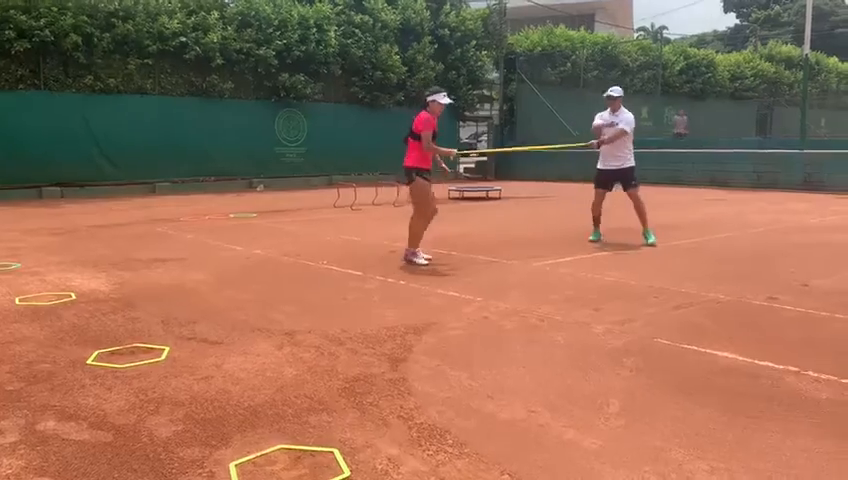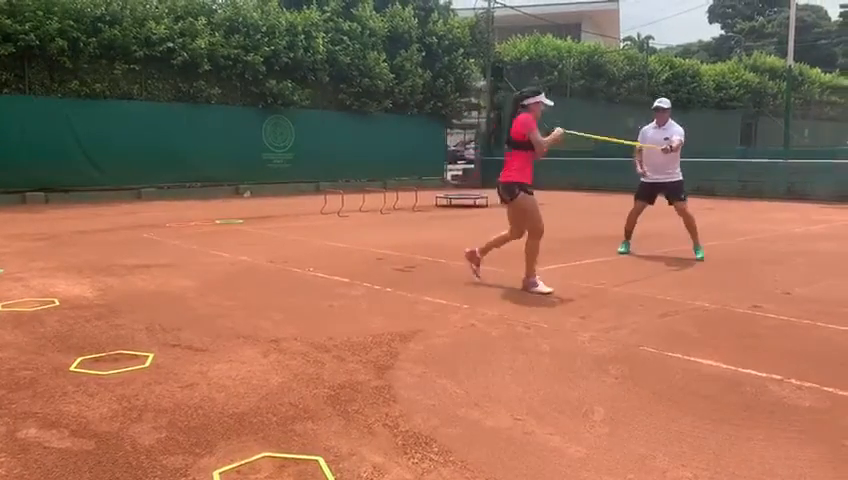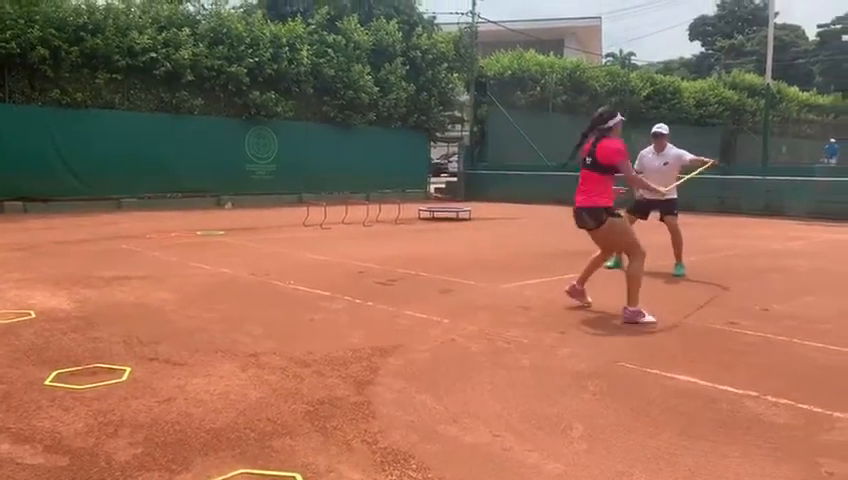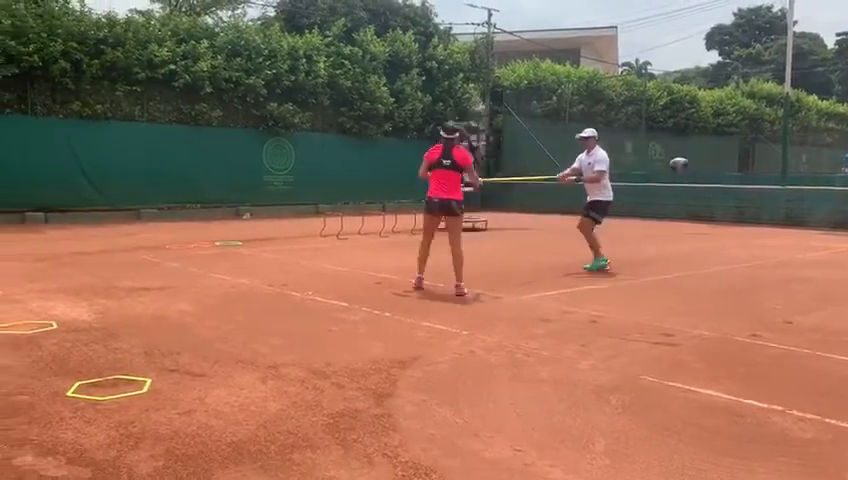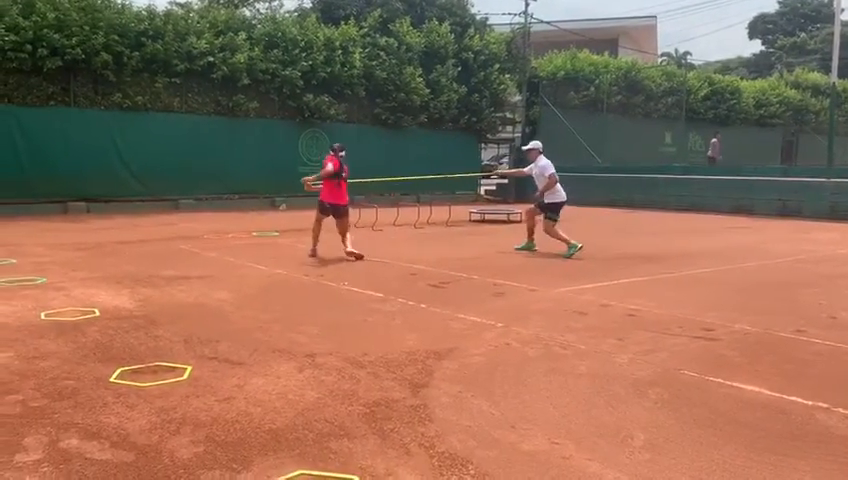
dt=1s
person 1, frame 1
left shoulder: (430, 119)
right shoulder: (426, 118)
right elbow: (427, 146)
left wrist: (440, 163)
right wrist: (448, 152)
left hip: (417, 169)
right hip: (416, 170)
left knee: (420, 211)
right knee: (430, 210)
left ankle: (412, 250)
right ankle: (412, 250)
person 1, frame 2
left shoulder: (522, 121)
right shoulder: (526, 119)
left elbow: (535, 153)
right elbow: (540, 147)
left wrist: (550, 140)
right wrist: (555, 136)
left hip: (517, 184)
right hip: (514, 185)
left knee: (516, 232)
right knee: (537, 230)
left ankle: (477, 254)
right ankle: (530, 280)
person 1, frame 3
left shoulder: (590, 142)
right shoulder: (615, 146)
right elbow: (631, 177)
right wrist: (655, 189)
left hip: (581, 210)
right hip: (598, 210)
left knee: (608, 251)
right knee: (636, 254)
left ankle: (578, 287)
right ankle: (632, 309)
person 1, frame 4
left shoulder: (432, 151)
right shoulder: (463, 153)
left elbow: (422, 174)
right elbow: (474, 179)
right wrist: (478, 182)
left hip: (434, 200)
right hip: (453, 202)
left knee: (426, 240)
right knee: (455, 244)
left ankle: (419, 277)
right ankle: (459, 284)
person 1, frame 5
left shoulder: (330, 160)
right shoulder: (344, 168)
left elbow: (329, 170)
left wrist: (311, 179)
right wrist: (313, 187)
left hip: (326, 202)
right hip: (342, 204)
left knee: (318, 222)
right knee: (345, 232)
left ankle: (313, 249)
right ankle: (349, 248)
person 2, frame 1
left shoulder: (628, 116)
right shoulder: (601, 116)
left elbow: (616, 136)
right elbow: (595, 129)
left wrist: (599, 141)
right wrist: (603, 126)
left hip: (625, 164)
right hip: (604, 164)
left knee: (635, 196)
right knee: (598, 197)
left ankle: (647, 232)
right ankle: (596, 231)
person 2, frame 2
left shoulder: (676, 129)
right shoulder: (646, 130)
left elbow: (678, 144)
right elbow: (638, 151)
left wrist: (670, 147)
right wrist: (638, 167)
left hip: (673, 178)
right hip: (649, 178)
left knee: (684, 211)
right knee: (636, 210)
left ankle: (698, 247)
right ankle: (626, 242)
person 2, frame 3
left shoulder: (676, 154)
right shoulder: (644, 154)
left elbow: (694, 160)
right elbow: (636, 174)
left wrist: (706, 161)
right wrist: (637, 190)
left hip: (667, 197)
right hip: (645, 196)
left knee: (673, 226)
left ankle: (679, 263)
right ankle: (618, 258)
person 2, frame 4
left shoulder: (600, 156)
right shoulder: (582, 157)
left elbow: (597, 177)
right elbow: (572, 170)
left wrist: (577, 178)
right wrist: (562, 175)
left hip: (601, 198)
right hip: (594, 198)
left knee: (583, 226)
right knee: (587, 229)
left ankle: (599, 258)
right ankle: (598, 260)
person 2, frame 5
left shoulder: (544, 164)
right shoulder: (534, 166)
left elbow: (554, 180)
right elbow: (521, 172)
left wrist: (541, 191)
right wrist: (502, 172)
left hip: (555, 199)
right hip: (549, 199)
left knee: (548, 229)
right knee: (530, 213)
left ankle: (572, 244)
right ankle: (530, 243)
